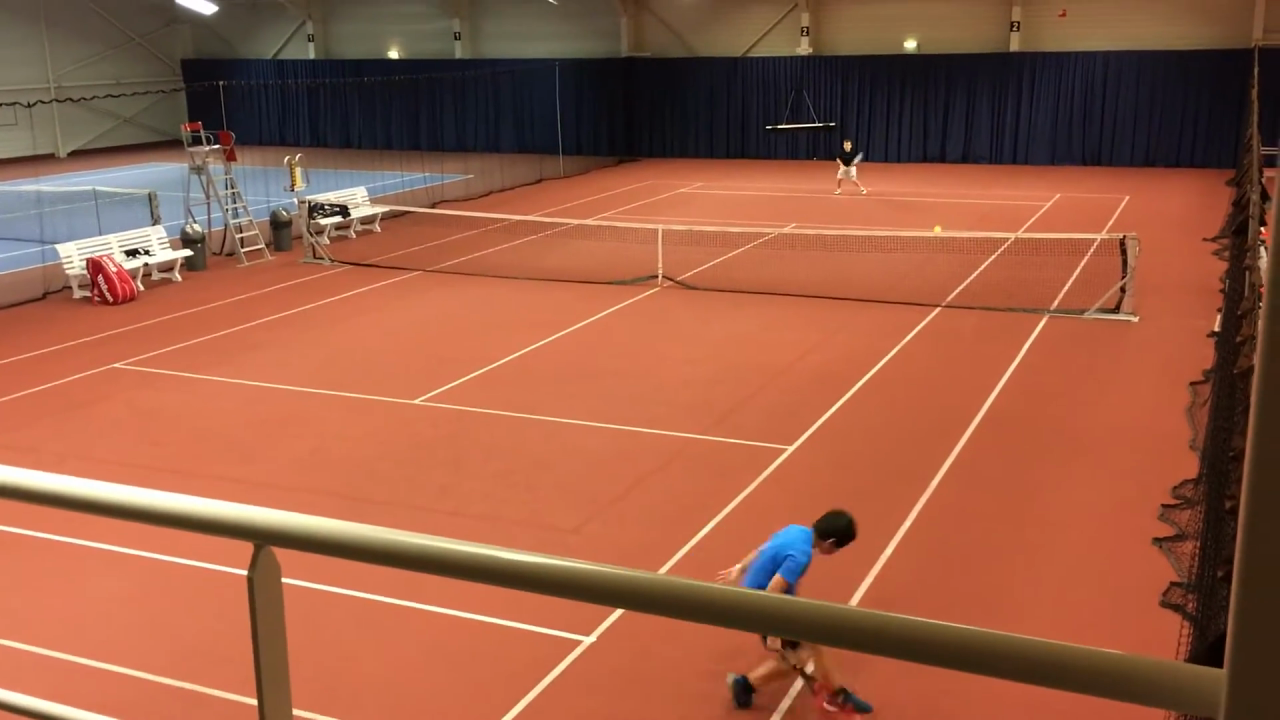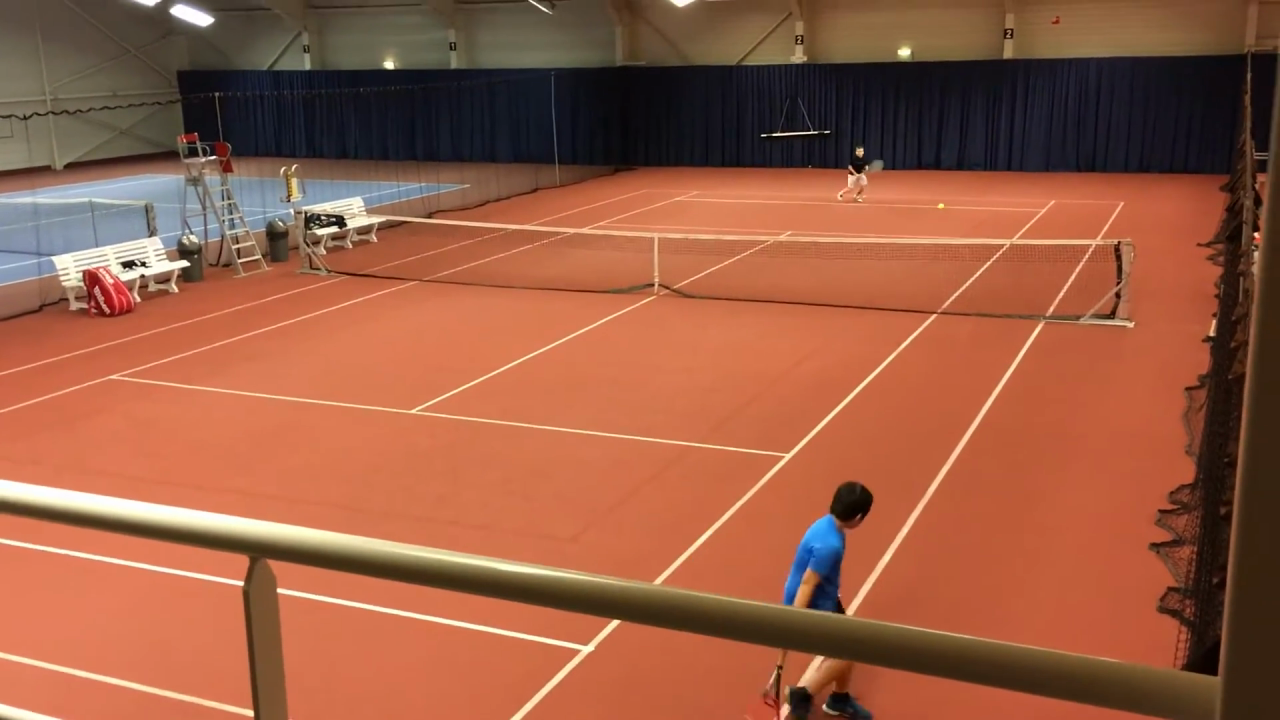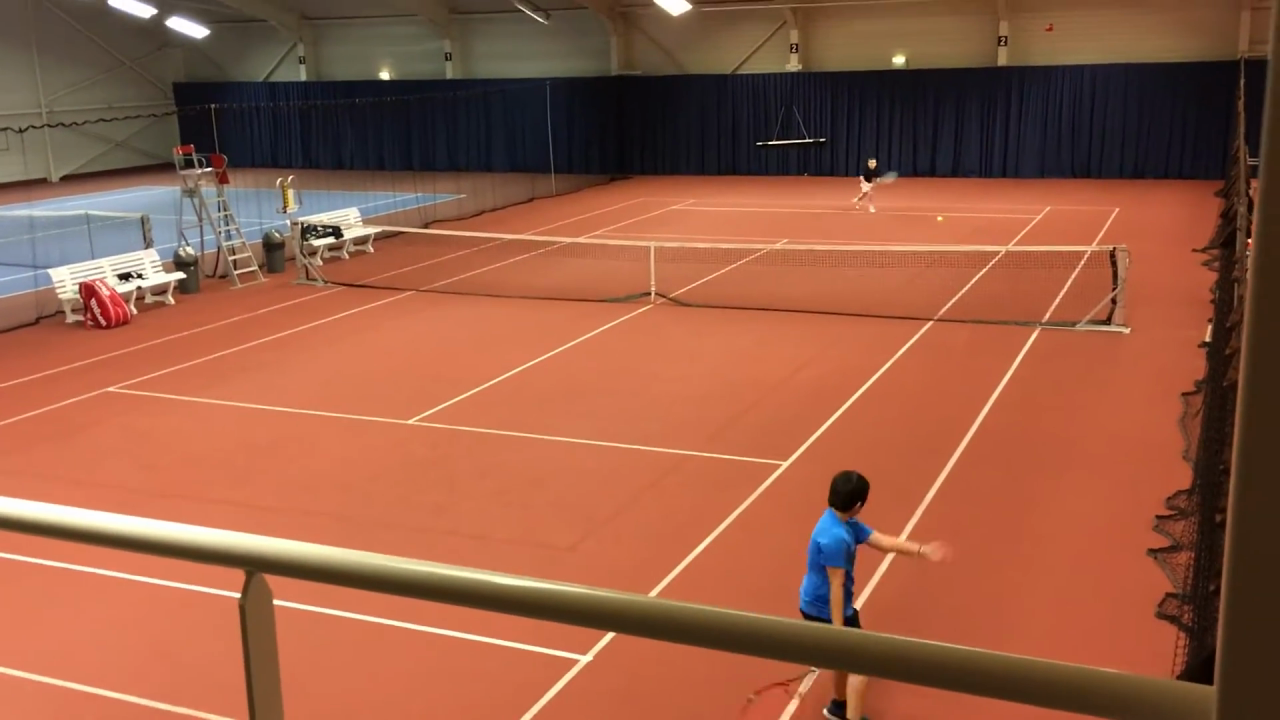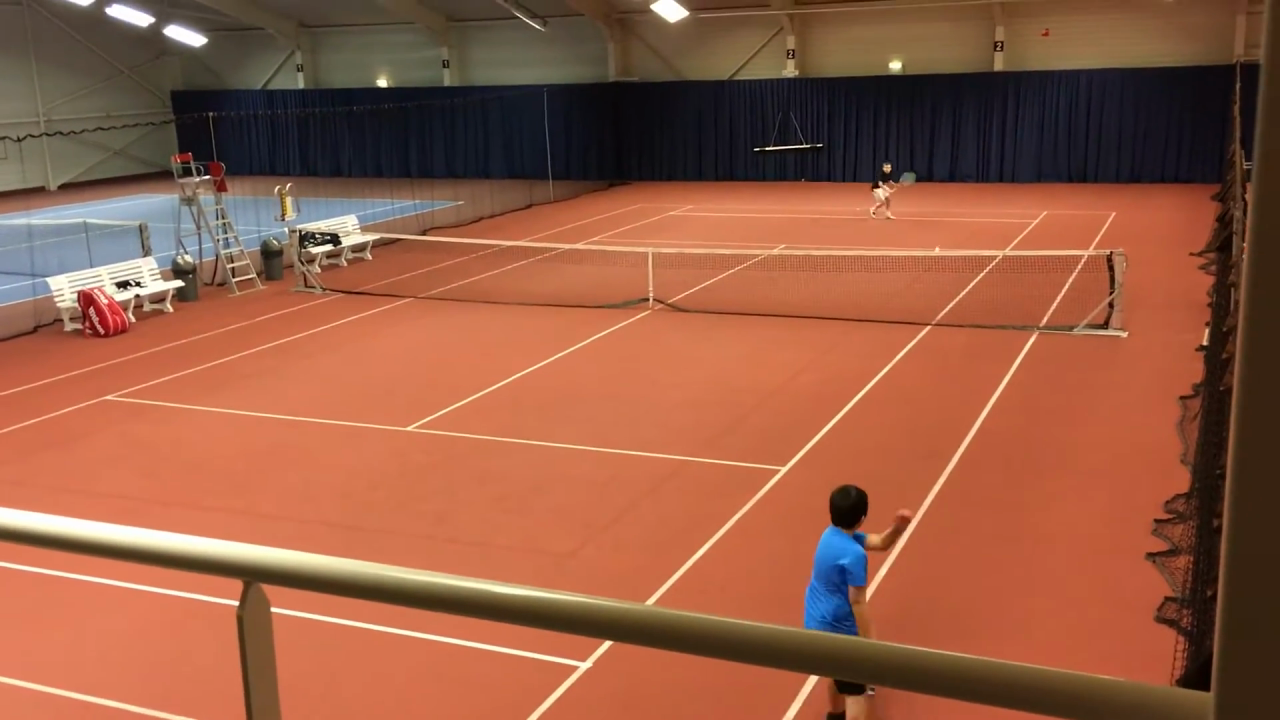
dt=0.2s
person 1, frame 1
left shoulder: (799, 531)
right shoulder: (800, 554)
left elbow: (762, 550)
right elbow: (771, 592)
left wrist: (740, 569)
right wrist: (772, 635)
left knee: (812, 644)
right knee: (791, 660)
left ankle: (837, 695)
right ankle: (745, 685)
person 1, frame 2
left shoulder: (829, 524)
right shoulder: (829, 544)
right elbow: (807, 586)
left hip: (825, 600)
right hip: (811, 609)
left ankle: (840, 698)
right ankle: (802, 695)
person 1, frame 3
left shoulder: (844, 522)
right shoulder: (834, 538)
left elbow: (880, 540)
right elbow: (836, 585)
left wrist: (921, 549)
right wrist: (838, 630)
left hip: (821, 605)
right hip: (824, 610)
person 1, frame 4
left shoulder: (835, 534)
right shoulder: (854, 555)
left elbow: (878, 543)
right elbow: (858, 604)
left wrist: (896, 527)
left hip: (817, 622)
right hip: (836, 629)
right knee: (856, 691)
